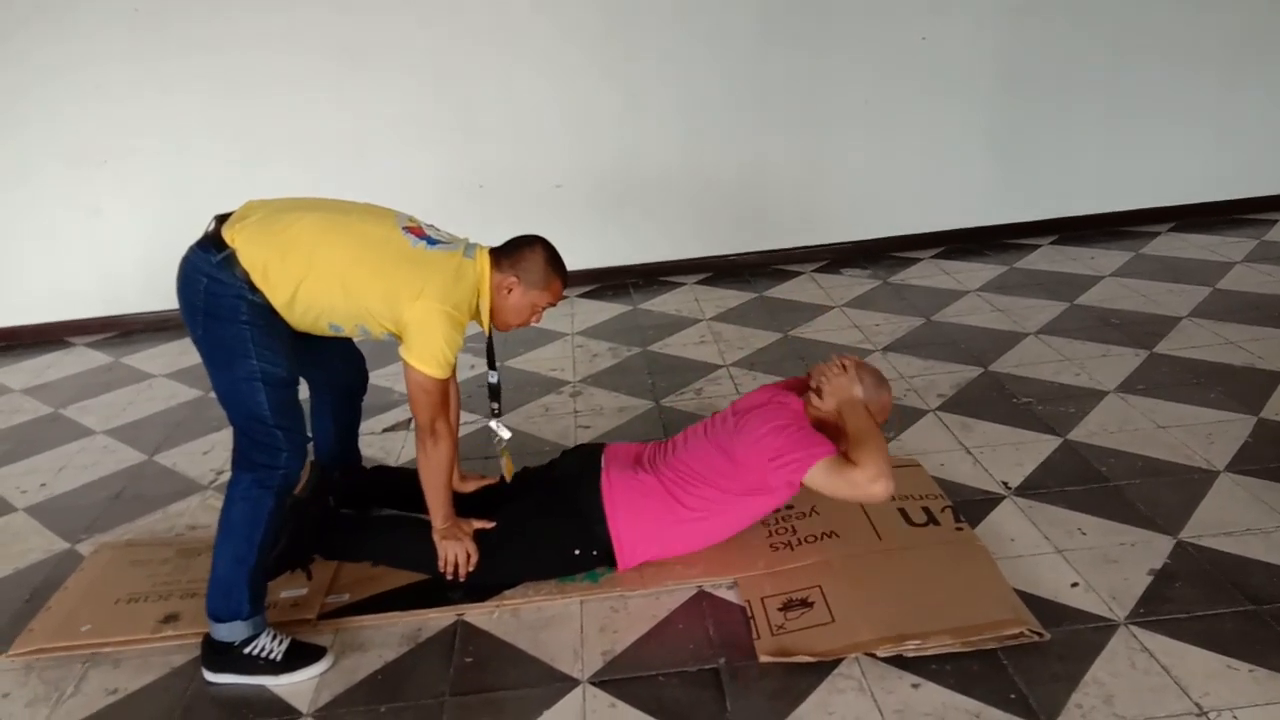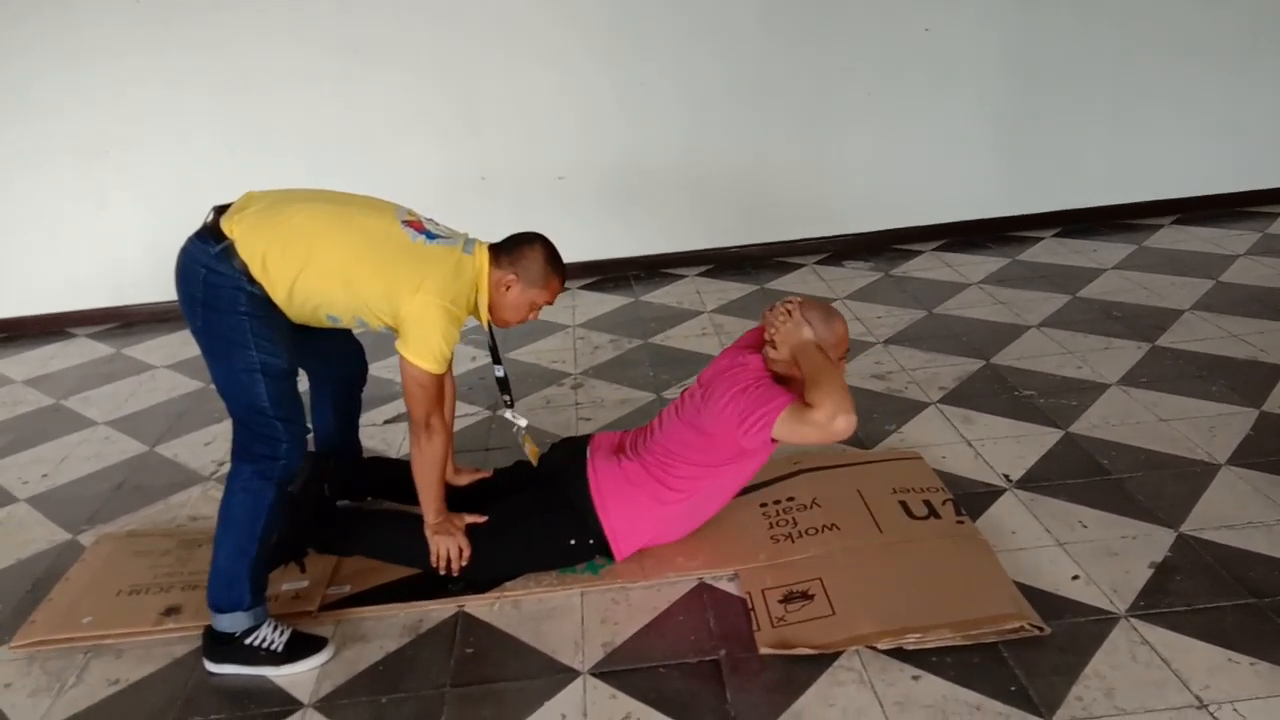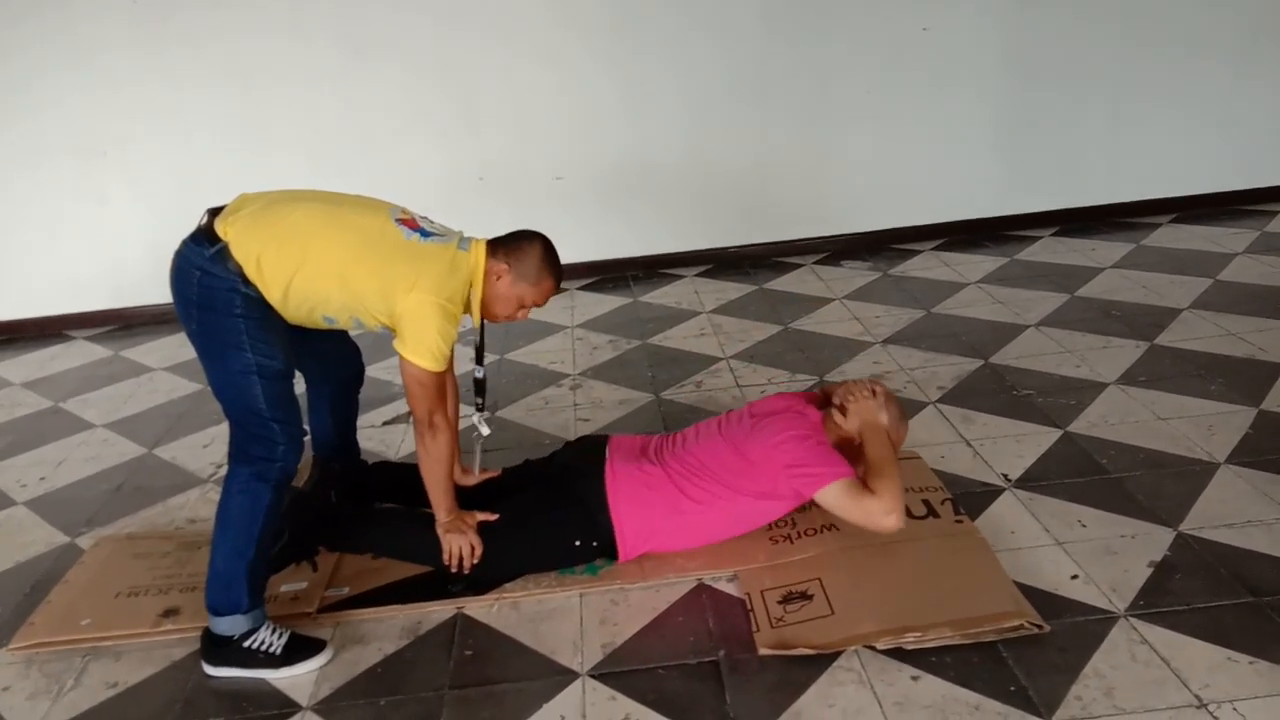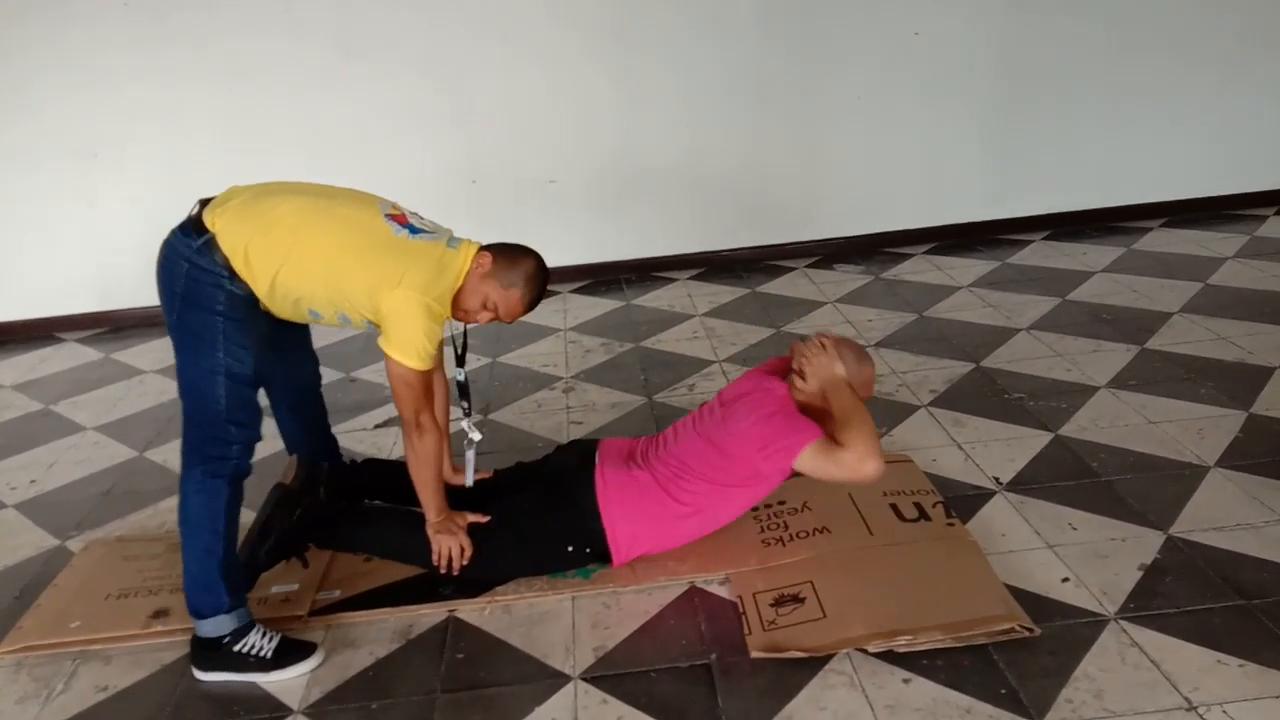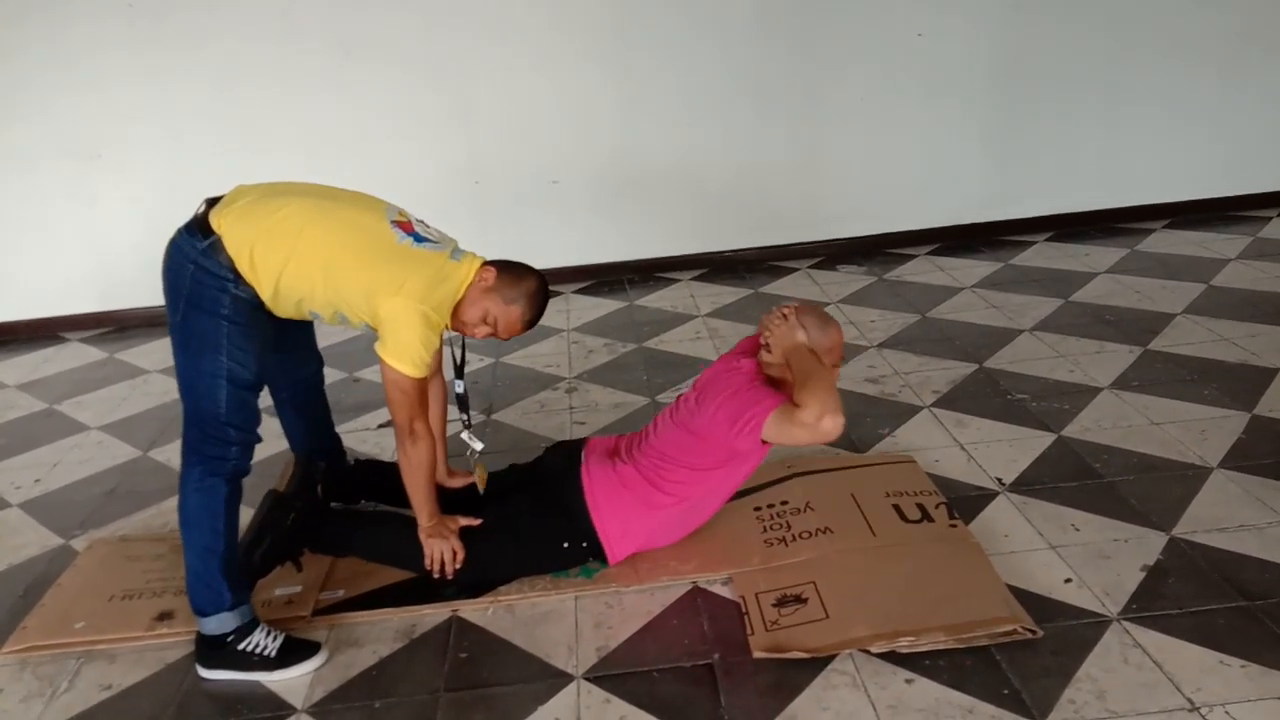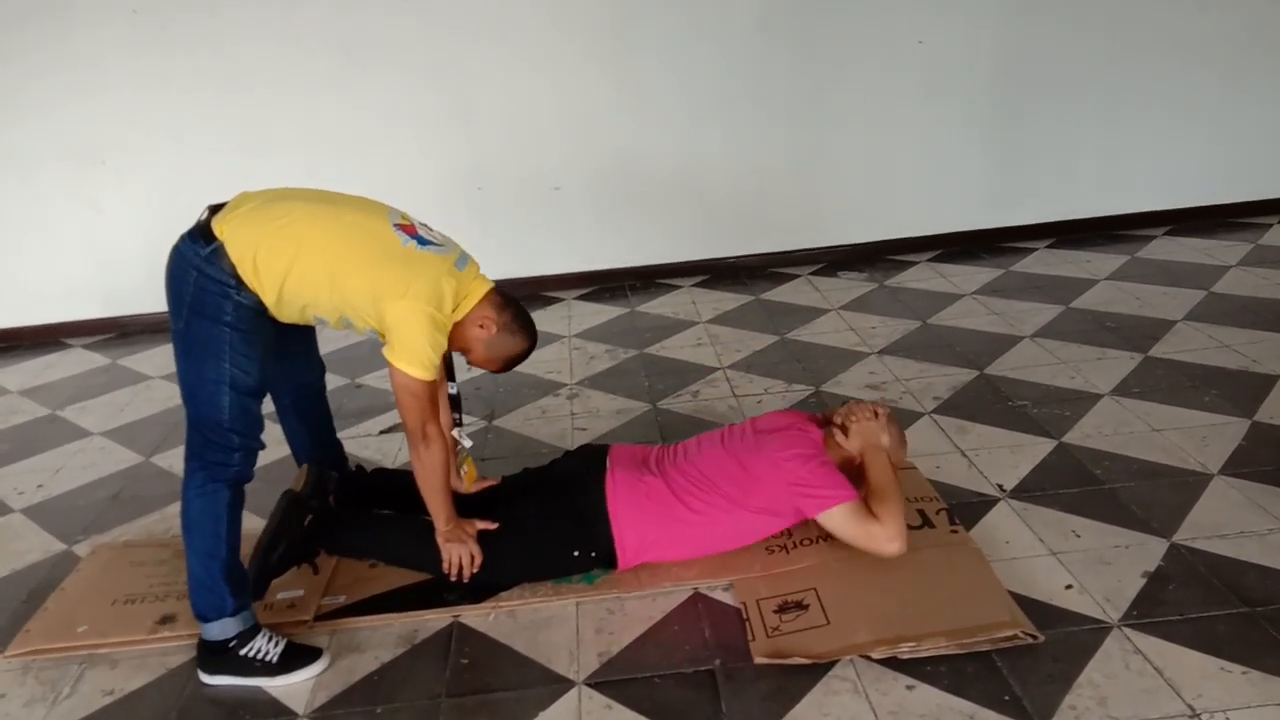
dt=0.4s
person 1, frame 1
left shoulder: (784, 396)
right shoulder: (789, 436)
left elbow: (815, 384)
right elbow: (873, 482)
right wrist: (851, 406)
left hip: (596, 472)
right hip: (594, 528)
left knee: (468, 506)
left ankle: (337, 493)
right ankle: (317, 531)
person 1, frame 2
left shoulder: (752, 351)
right shoulder: (755, 396)
right elbow: (837, 420)
right wrist: (806, 346)
left hip: (586, 464)
right hip: (589, 520)
left knee: (460, 496)
left ankle: (333, 481)
right ankle: (307, 524)
person 1, frame 3
left shoulder: (801, 404)
right shoulder: (804, 447)
right elbow: (887, 513)
left wrist: (850, 405)
right wrist: (872, 425)
left hip: (601, 465)
right hip: (600, 520)
left knee: (471, 499)
left ankle: (342, 484)
right ankle: (321, 522)
person 1, frame 4
left shoulder: (772, 379)
right shoulder: (776, 422)
left elbow: (801, 359)
right elbow: (863, 462)
right wrist: (837, 385)
left hip: (589, 467)
right hip: (589, 525)
left knee: (464, 501)
left ankle: (333, 480)
right ankle: (308, 520)
person 1, frame 5
left shoulder: (750, 358)
right shoulder: (748, 399)
left elbow: (780, 335)
right elbow: (824, 421)
right wrist: (801, 349)
left hip: (581, 468)
right hip: (582, 522)
left knee: (456, 499)
right knee: (451, 560)
left ankle: (331, 480)
right ankle: (301, 525)
person 1, frame 6
left shoulder: (800, 424)
right shoulder: (806, 467)
right elbow: (888, 537)
left wrist: (859, 433)
right wrist: (877, 451)
left hip: (600, 473)
right hip: (597, 528)
left knee: (469, 506)
left ankle: (340, 489)
right ankle: (318, 529)
person 2, frame 1
left shoulder: (461, 266)
right shoulder: (440, 304)
left elbow: (443, 387)
right elbow: (432, 427)
left wrist: (454, 478)
right wrist: (444, 525)
left hip: (255, 255)
right hip: (227, 286)
left knee: (342, 377)
right knee: (275, 455)
right ankle: (233, 636)
person 2, frame 2
left shoulder: (459, 261)
right shoulder: (439, 300)
left elbow: (440, 376)
right elbow: (426, 422)
left wrist: (448, 469)
right wrist: (435, 520)
left hip: (254, 246)
right hip: (226, 276)
left knee: (342, 369)
right knee: (276, 447)
right ankle: (234, 627)
person 2, frame 3
left shoulder: (454, 259)
right shoulder: (433, 297)
left elbow: (442, 378)
right elbow: (431, 421)
left wrist: (454, 470)
right wrist: (447, 518)
left hip: (251, 247)
right hip: (220, 279)
left knee: (339, 372)
right knee: (272, 450)
right ankle: (232, 630)
person 2, frame 4
left shoulder: (443, 259)
right shoulder: (417, 295)
left elbow: (432, 374)
right elbow: (418, 420)
left wrist: (446, 469)
right wrist: (437, 518)
left hip: (243, 242)
right hip: (208, 269)
left knee: (298, 384)
right knee: (224, 446)
right ankle: (219, 633)
person 2, frame 5
left shoulder: (447, 271)
right shoulder: (415, 303)
left elbow: (431, 377)
right elbow: (411, 428)
left wrist: (441, 471)
right wrist: (430, 524)
left hip: (250, 243)
right hip: (213, 268)
left knee: (303, 387)
right knee: (222, 448)
right ankle: (223, 632)
person 2, frame 6
left shoulder: (457, 278)
right shoulder: (422, 310)
left elbow: (435, 385)
right elbow: (424, 432)
left wrist: (452, 477)
right wrist: (447, 527)
left hip: (251, 250)
right hip: (218, 275)
left knee: (304, 391)
right knee: (225, 454)
right ankle: (225, 637)
